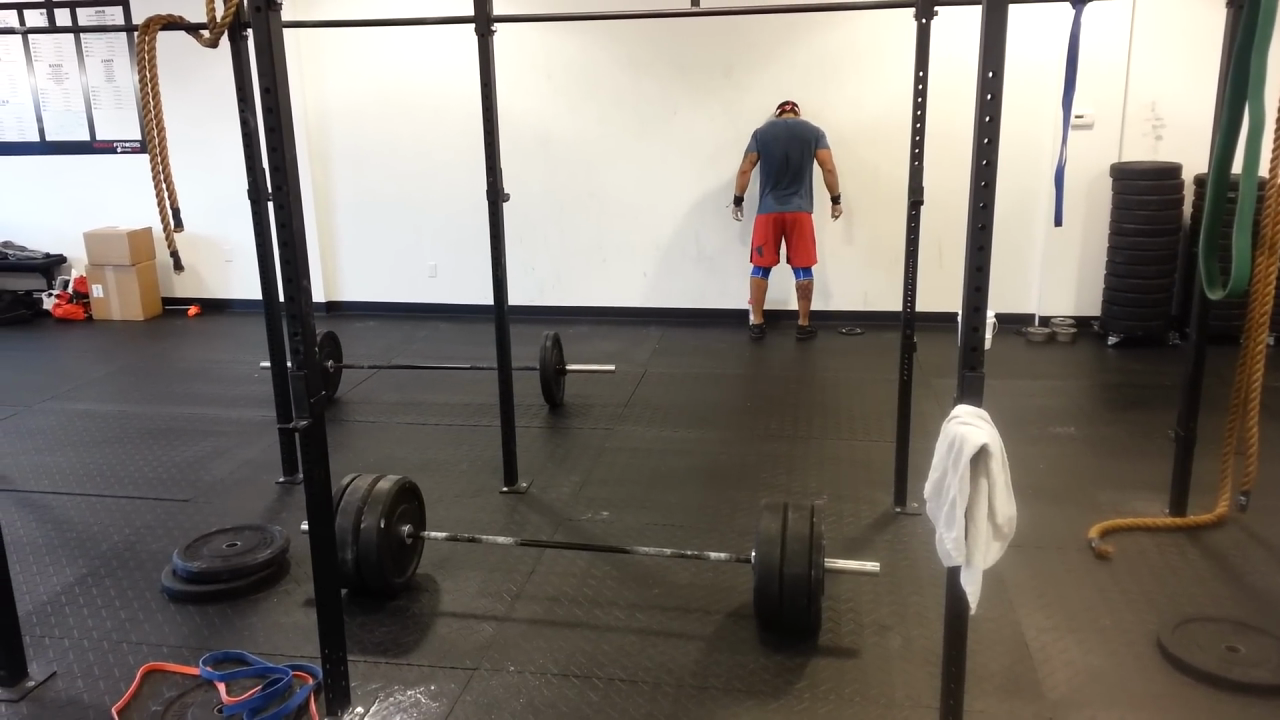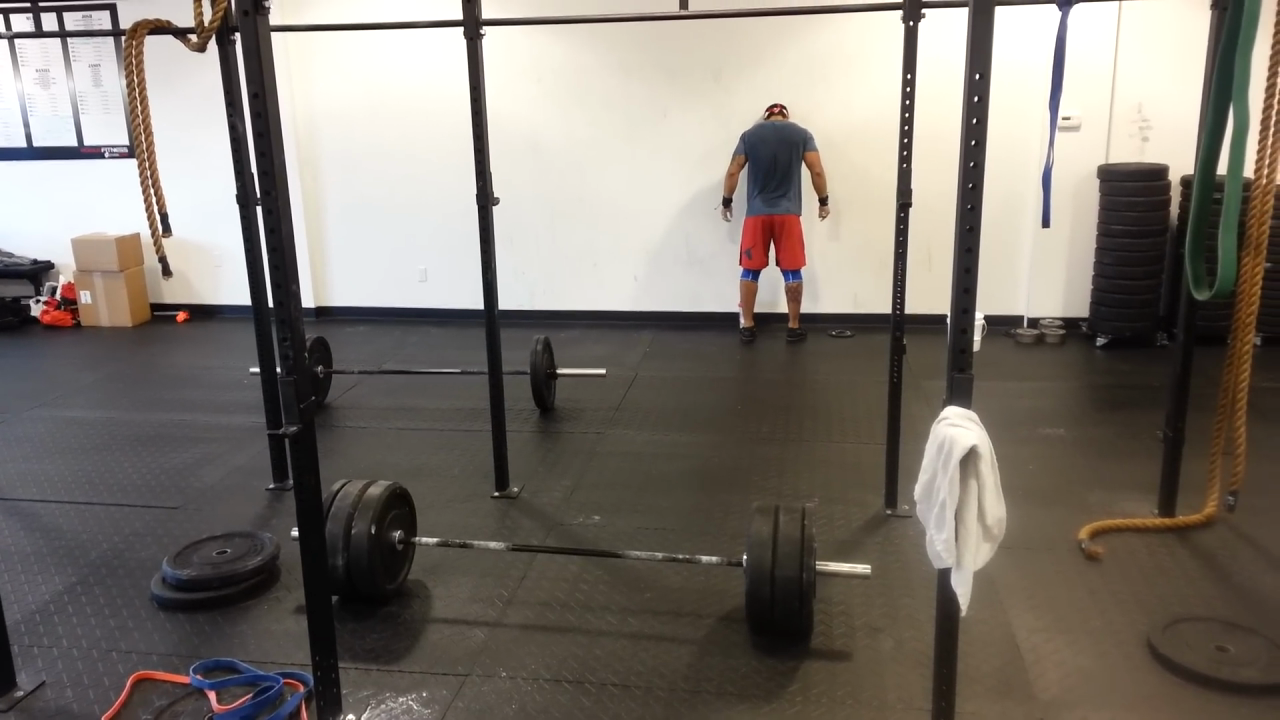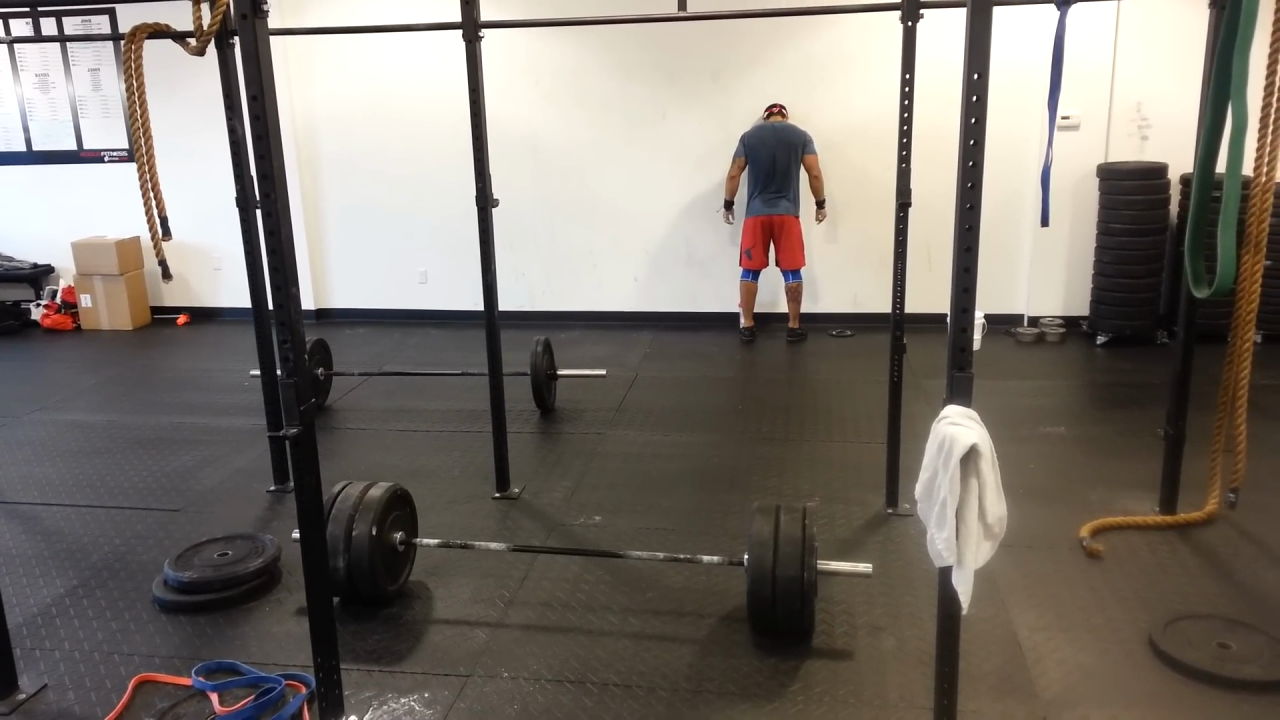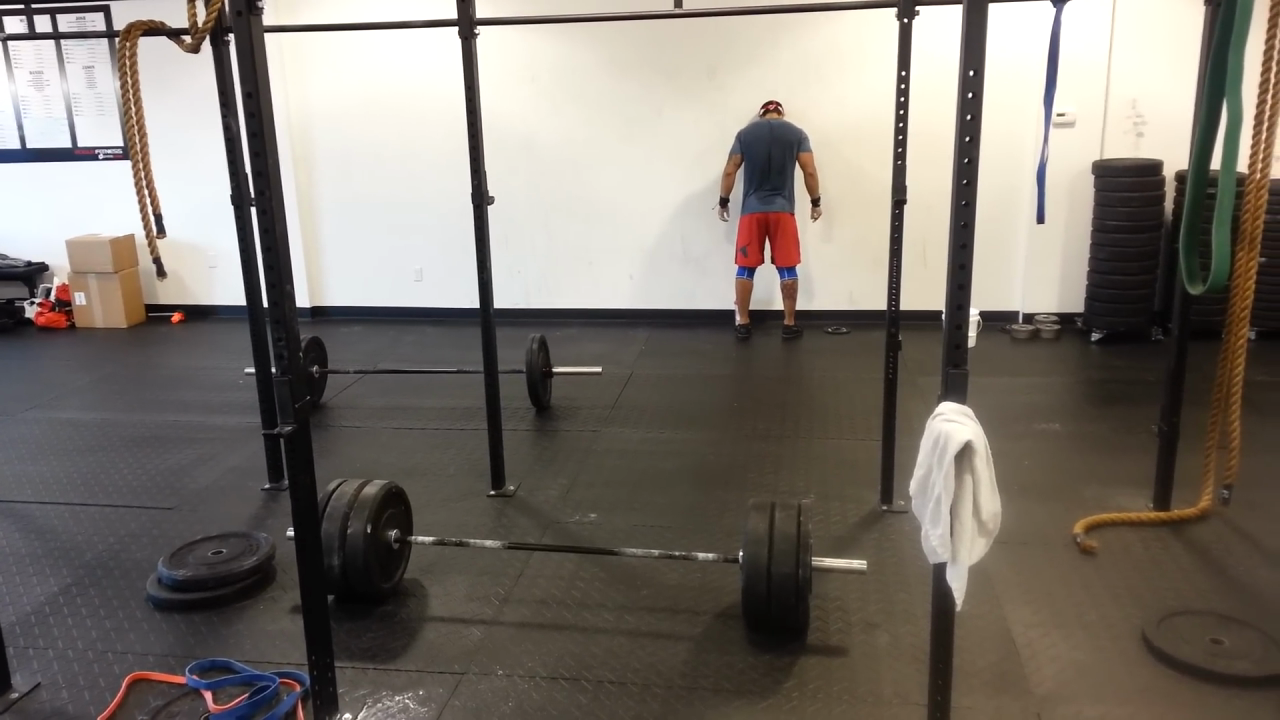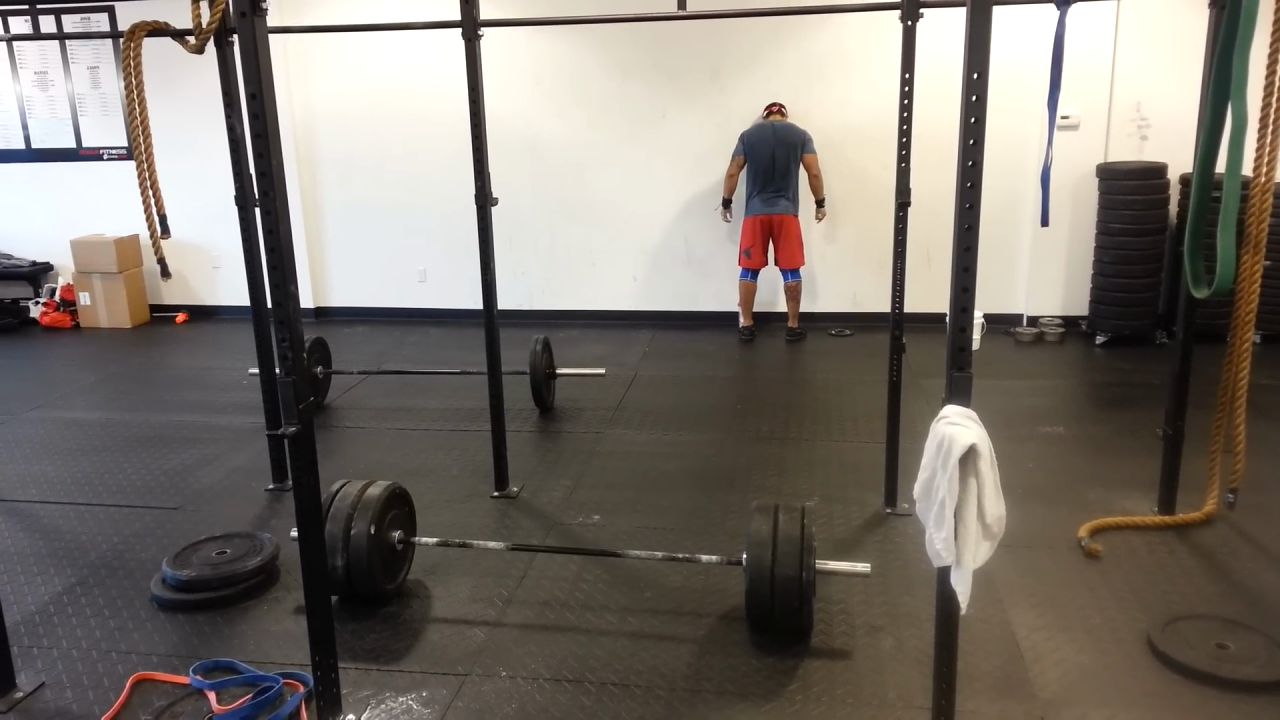
dt=0.5s
person 1, frame 1
left shoulder: (761, 132)
right shoulder: (814, 132)
left elbow: (745, 169)
right elbow: (828, 168)
left wrist: (737, 201)
right wrist: (835, 200)
left hip: (768, 210)
right hip: (799, 210)
left knee: (761, 266)
right knee: (803, 268)
left ankle: (757, 323)
right ankle: (804, 325)
person 1, frame 2
left shoulder: (749, 135)
right shoulder: (801, 134)
left elbow: (733, 171)
right elbow: (817, 170)
left wrist: (726, 202)
right wrist: (823, 201)
left hip: (756, 213)
right hip: (788, 213)
left knee: (750, 269)
right knee: (792, 270)
left ankle: (747, 327)
right ankle: (794, 327)
person 1, frame 3
left shoulder: (749, 136)
right shoulder: (801, 136)
left elbow: (734, 174)
right elbow: (815, 174)
left wrist: (728, 205)
right wrist: (820, 204)
left hip: (756, 213)
right hip: (787, 213)
left knee: (750, 270)
right knee: (792, 271)
left ankle: (747, 327)
right ankle: (794, 327)
person 1, frame 4
left shoulder: (745, 133)
right shoulder: (796, 134)
left elbow: (730, 171)
right elbow: (809, 171)
left wrist: (723, 202)
right wrist: (816, 203)
left hip: (752, 210)
right hip: (782, 210)
left knee: (745, 267)
right knee: (787, 268)
left ankle: (743, 323)
right ankle: (789, 324)
person 1, frame 5
left shoulder: (748, 135)
right shoulder: (800, 135)
left elbow: (732, 172)
right elbow: (814, 172)
left wrist: (726, 203)
right wrist: (820, 203)
left hip: (755, 212)
right hip: (786, 212)
left knee: (749, 269)
right knee: (791, 270)
left ankle: (746, 326)
right ankle: (793, 326)
